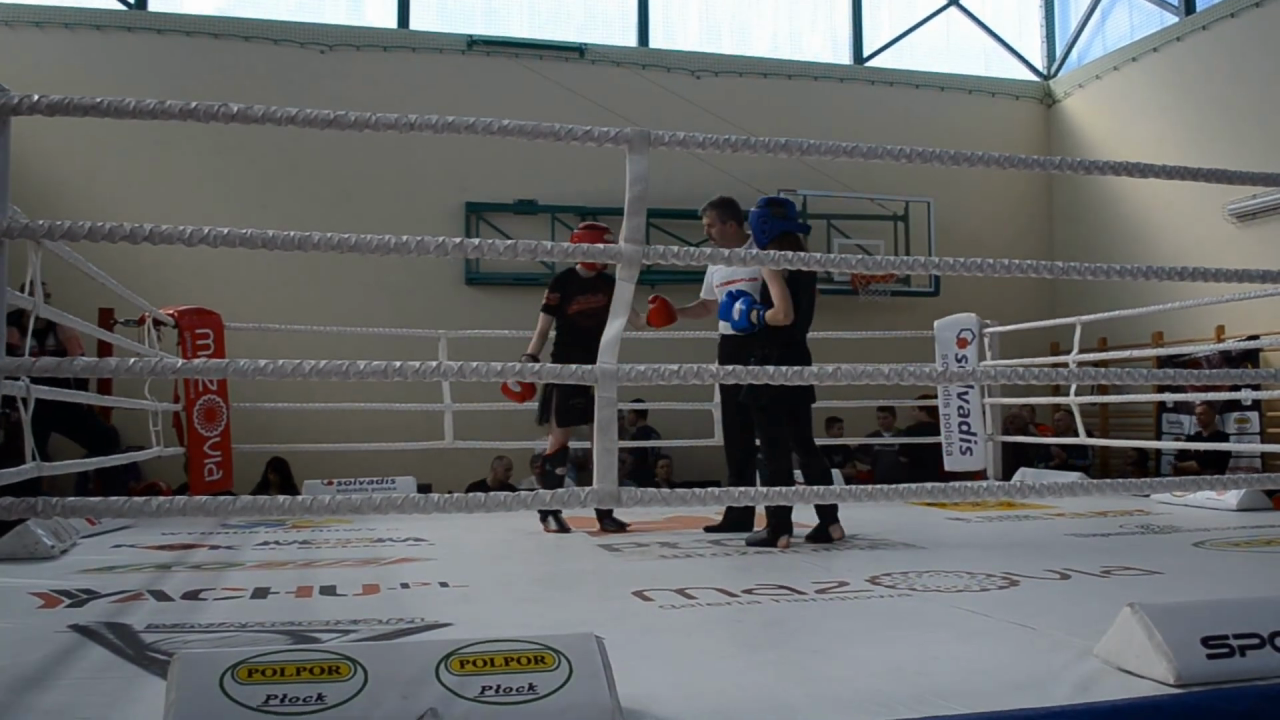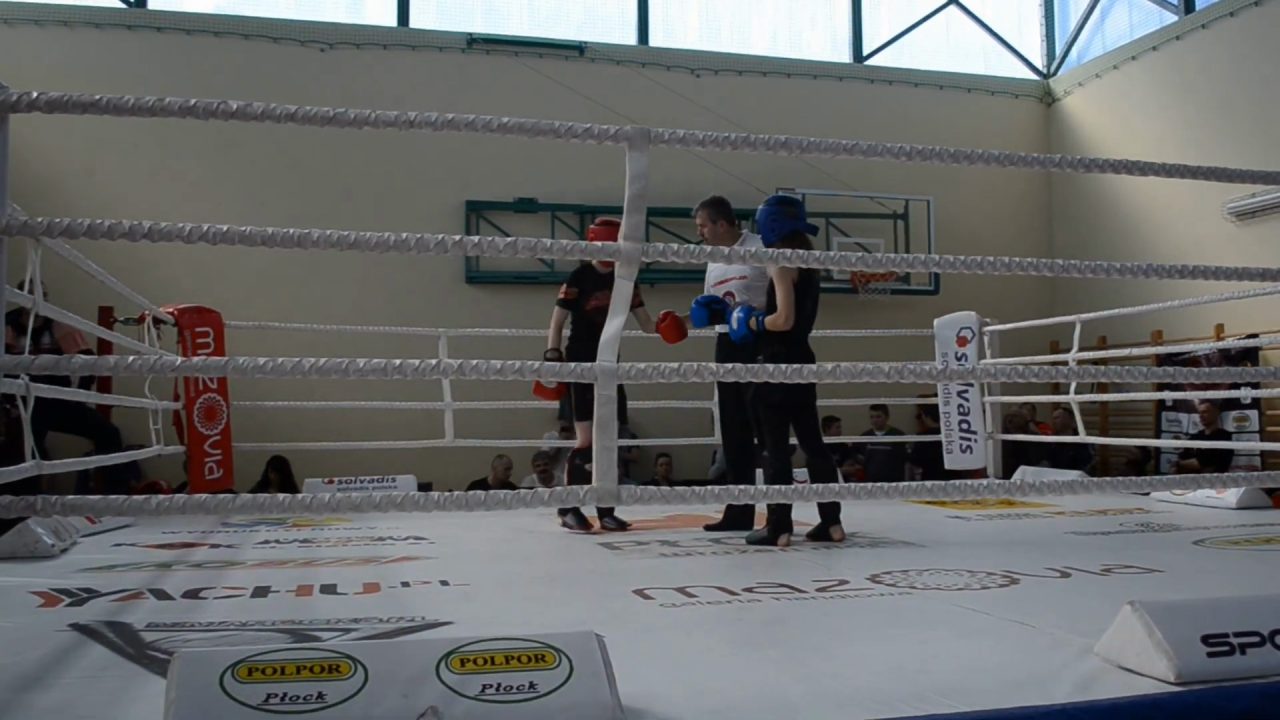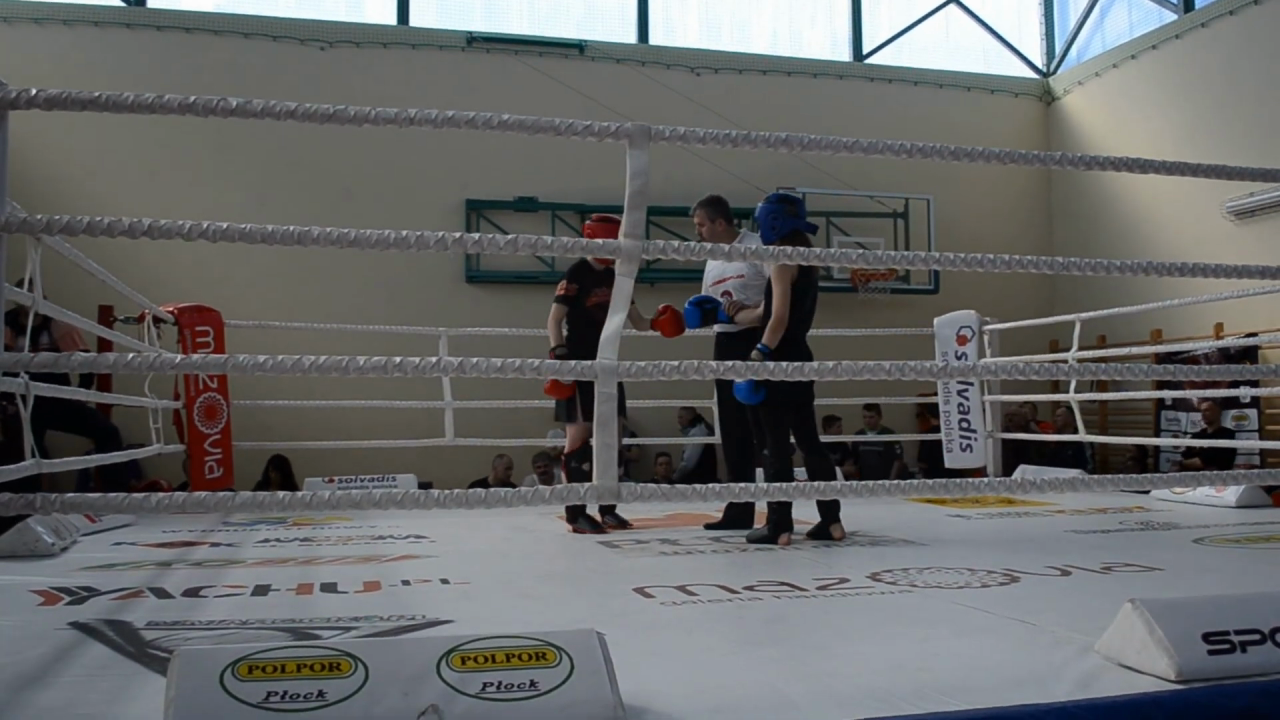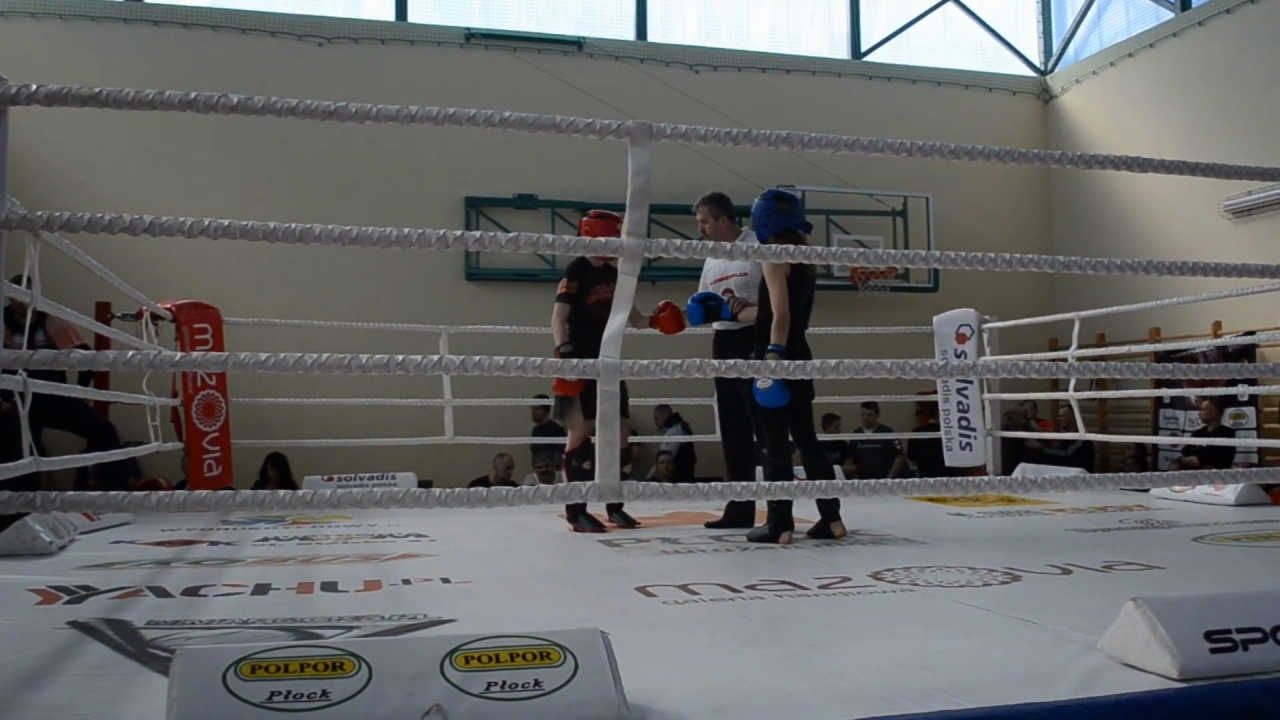
dt=0.4s
person 1, frame 1
left shoulder: (773, 262)
right shoulder: (805, 264)
left elbow: (784, 314)
left wrist: (754, 314)
right wrist: (756, 311)
left hip: (772, 362)
right hip: (798, 360)
left knee: (773, 449)
right knee: (805, 445)
left ankle: (778, 529)
right ankle: (830, 521)
person 1, frame 2
left shoulder: (783, 263)
right shoulder: (807, 264)
left elbow: (783, 320)
left wrist: (753, 322)
right wrist: (749, 316)
left hip: (779, 363)
right hip: (800, 361)
left knee: (776, 448)
right knee: (812, 442)
left ankle: (778, 527)
right ankle: (831, 522)
person 1, frame 3
left shoulder: (782, 261)
right shoulder: (805, 263)
left elbow: (778, 319)
left wrist: (758, 355)
right wrist: (730, 316)
left hip: (779, 363)
right hip: (799, 360)
left knee: (777, 447)
right knee: (810, 442)
left ankle: (779, 526)
right ankle: (831, 520)
person 1, frame 4
left shoulder: (775, 257)
right shoulder: (801, 260)
left elbow: (780, 315)
left wrist: (772, 357)
right wrist: (732, 313)
left hip: (778, 359)
right hip: (797, 357)
left knee: (776, 446)
right knee: (807, 440)
left ankle: (779, 524)
right ankle: (831, 518)
person 2, frame 1
right shoulder: (717, 264)
right elbow: (706, 306)
right wrist: (674, 310)
right hip: (730, 347)
right knee: (736, 432)
right ankle: (740, 511)
person 2, frame 2
left shoulder: (760, 249)
right shoulder: (715, 261)
left wrist: (754, 312)
right wrist: (682, 320)
left hip: (757, 344)
right hip: (726, 346)
right knee: (733, 431)
right ankle: (739, 510)
person 2, frame 3
left shoulder: (758, 248)
right shoulder: (712, 261)
left wrist: (749, 311)
right wrist: (686, 317)
left hip: (755, 343)
right hip: (725, 346)
left knee: (763, 428)
right knee: (732, 431)
right ankle: (739, 509)
person 2, frame 4
left shoulder: (759, 247)
right shoulder: (711, 260)
right elbow: (702, 307)
left wrist: (751, 306)
right wrist: (678, 316)
left hip: (754, 341)
right hip: (723, 344)
right knee: (732, 430)
right ankle: (740, 507)
person 3, frame 1
left shoulder: (609, 284)
right shoulder: (562, 282)
left elbow: (633, 320)
right elbow: (542, 328)
right wrist: (528, 362)
left hip: (598, 367)
right hip: (566, 368)
right knee: (559, 439)
left ankle: (604, 512)
right ankle: (549, 510)
person 3, frame 2
right shoulder: (579, 277)
left elbow: (646, 321)
right elbow: (557, 322)
right wrist: (553, 358)
right hip: (580, 363)
right knee: (588, 435)
left ankle: (605, 510)
right ankle: (569, 506)
person 3, frame 3
left shoulder: (616, 278)
right shoulder: (576, 274)
left elbow: (637, 321)
right elbow: (555, 319)
left wrist: (658, 322)
right wrist: (559, 355)
right hip: (579, 363)
right knee: (578, 435)
left ankle: (607, 508)
right ankle: (576, 513)
person 3, frame 4
left shoulder: (614, 274)
right shoulder: (575, 271)
left elbow: (634, 319)
right elbow: (558, 318)
left wrist: (657, 320)
right wrist: (564, 353)
right hip: (580, 362)
left knee: (620, 433)
right knee: (579, 433)
left ankle: (615, 506)
right ankle: (576, 512)
person 4, frame 1
left shoulder: (61, 327)
right shoulder: (9, 330)
left wrist: (81, 395)
right wrist: (13, 407)
left hip: (63, 401)
right hip: (28, 408)
left knee: (106, 437)
left ankle: (117, 497)
person 4, frame 2
left shoulder: (59, 325)
right shoulder: (7, 328)
left wrist: (80, 391)
left hip: (60, 400)
left knee: (108, 433)
left ankle: (118, 495)
person 4, frame 3
left shoulder: (57, 324)
right shoulder: (7, 327)
left wrist: (81, 392)
left hip: (59, 399)
left knee: (107, 432)
left ankle: (118, 494)
person 4, frame 4
left shoulder: (53, 320)
right shoulder: (5, 323)
left wrist: (80, 388)
left hip: (55, 397)
left knee: (103, 430)
left ankle: (116, 492)
